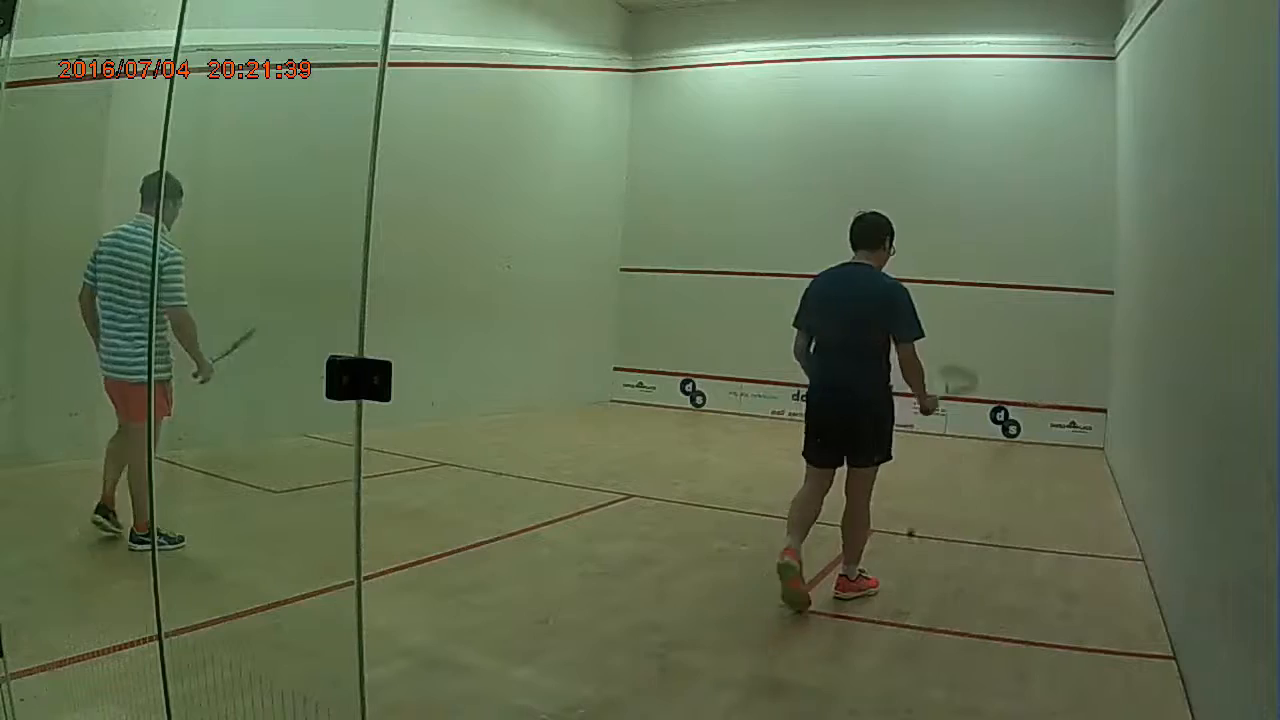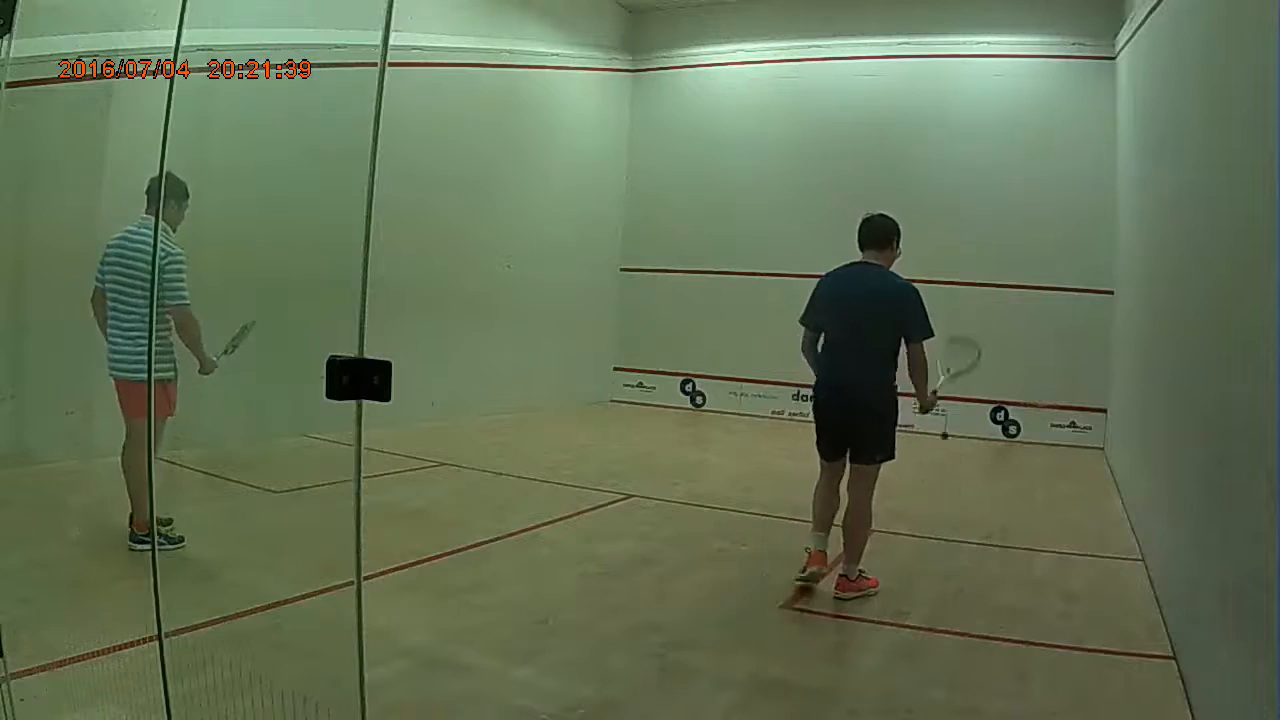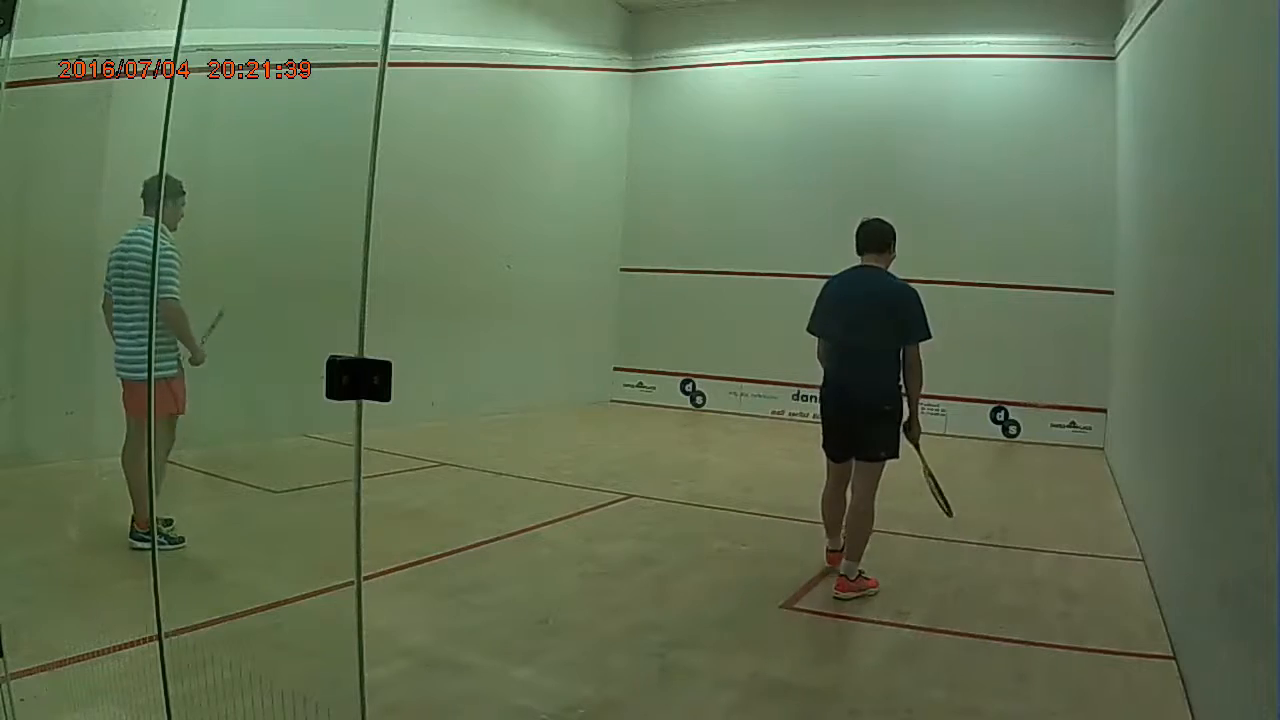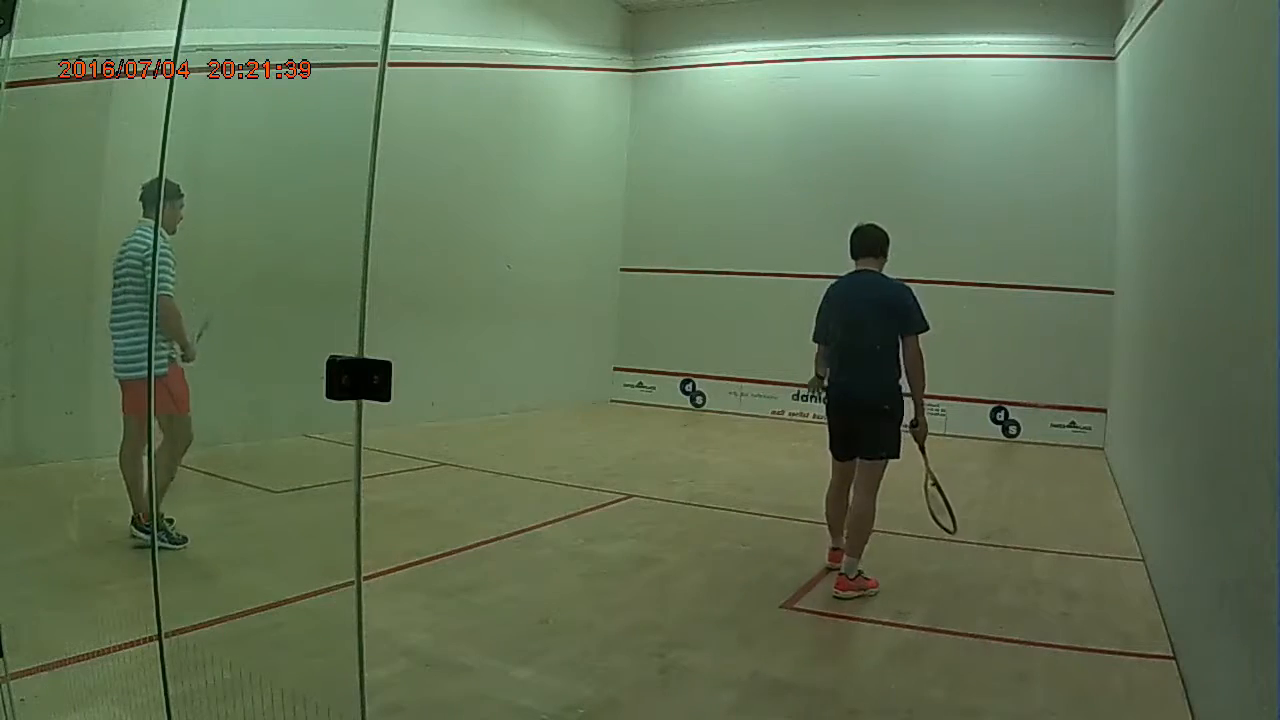
dt=0.2s
person 1, frame 1
left shoulder: (821, 283)
right shoulder: (891, 291)
left elbow: (800, 348)
right elbow: (907, 358)
right wrist: (923, 398)
left hip: (822, 400)
right hip: (867, 404)
left knee: (814, 484)
right knee: (858, 494)
left ankle: (791, 552)
right ankle: (850, 577)
person 1, frame 2
left shoulder: (829, 282)
right shoulder: (902, 292)
left elbow: (807, 345)
right elbow: (916, 357)
right wrist: (923, 396)
left hip: (829, 397)
right hip: (873, 402)
left knee: (829, 477)
right knee: (861, 490)
left ankle: (817, 551)
right ankle: (850, 576)
person 1, frame 3
left shoulder: (833, 287)
right shoulder: (902, 294)
left elbow: (823, 351)
right elbow: (911, 361)
right wrist: (913, 413)
left hip: (835, 397)
right hip: (878, 401)
left knee: (836, 480)
right knee: (863, 489)
left ankle: (834, 551)
right ankle: (849, 575)
person 1, frame 4
left shoulder: (833, 293)
right shoulder: (898, 294)
left elbow: (823, 353)
right elbow: (912, 357)
left wrist: (820, 378)
right wrist: (920, 411)
left hip: (840, 398)
right hip: (880, 400)
left knee: (840, 479)
right knee: (866, 488)
left ankle: (837, 549)
right ankle: (849, 574)
person 2, frame 1
left shoulder: (108, 241)
right shoulder: (166, 252)
left elbow: (86, 298)
right elbow: (178, 317)
right wrist: (201, 361)
left hip: (113, 360)
right hip: (146, 364)
left knee: (126, 431)
right knee: (142, 444)
left ankle: (106, 504)
right ankle: (143, 530)
person 2, frame 2
left shoulder: (116, 243)
right shoulder: (168, 252)
left elbow: (98, 300)
right elbow: (180, 316)
right wrist: (203, 357)
left hip: (121, 360)
right hip: (151, 364)
left knee: (134, 438)
right knee: (144, 444)
left ankle: (142, 514)
right ankle: (142, 530)
person 2, frame 3
left shoulder: (122, 245)
right shoulder: (162, 248)
left elbow: (109, 305)
right elbow: (170, 309)
right wrist: (194, 348)
left hip: (129, 361)
right hip: (158, 362)
left knee: (136, 439)
right knee: (158, 442)
left ankle: (143, 516)
right ankle: (144, 528)
person 2, frame 4
left shoulder: (128, 245)
right shoulder: (157, 245)
right elbow: (164, 305)
right wrist: (186, 345)
left hip: (127, 360)
right hip: (154, 361)
left knee: (134, 439)
right knee: (179, 435)
left ankle: (143, 514)
right ankle: (149, 517)
